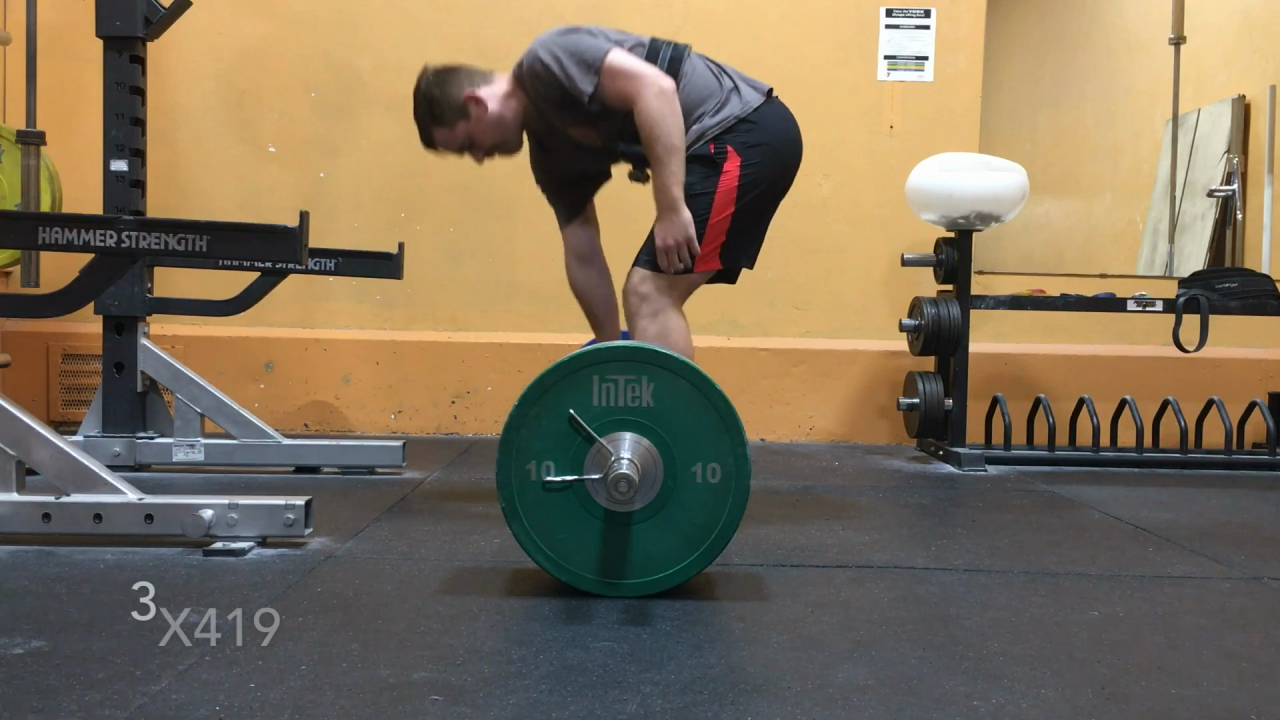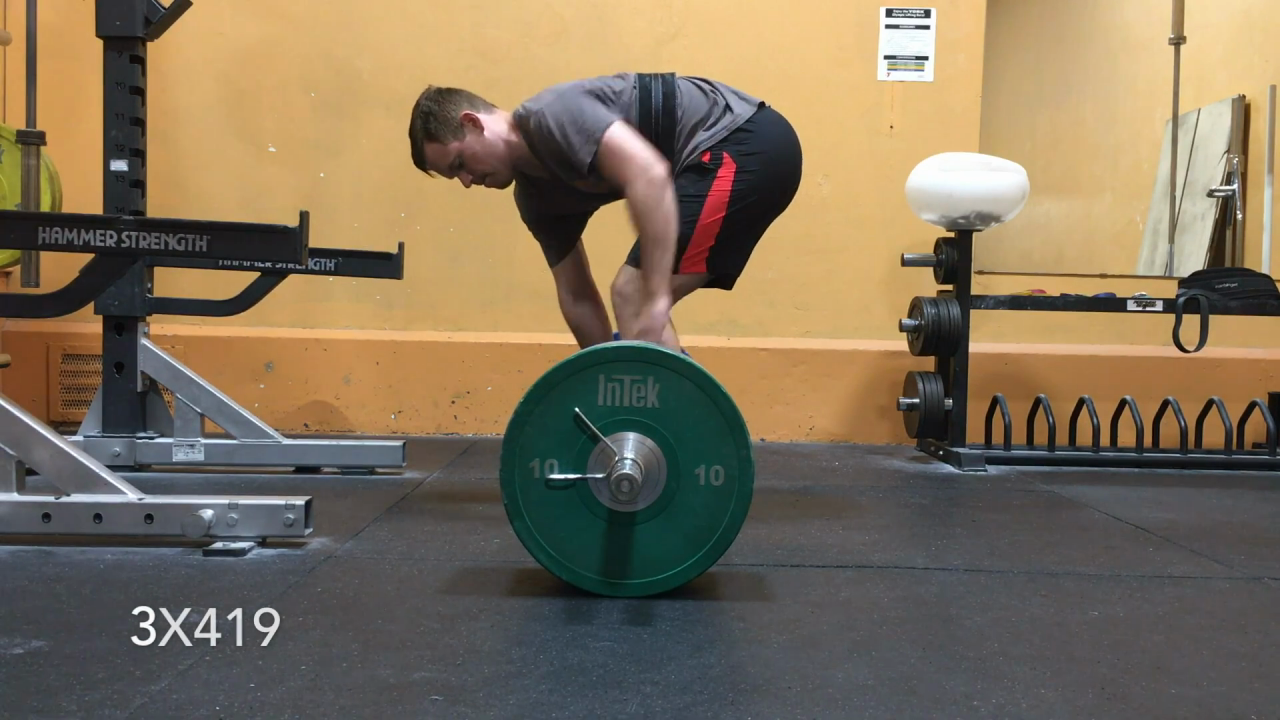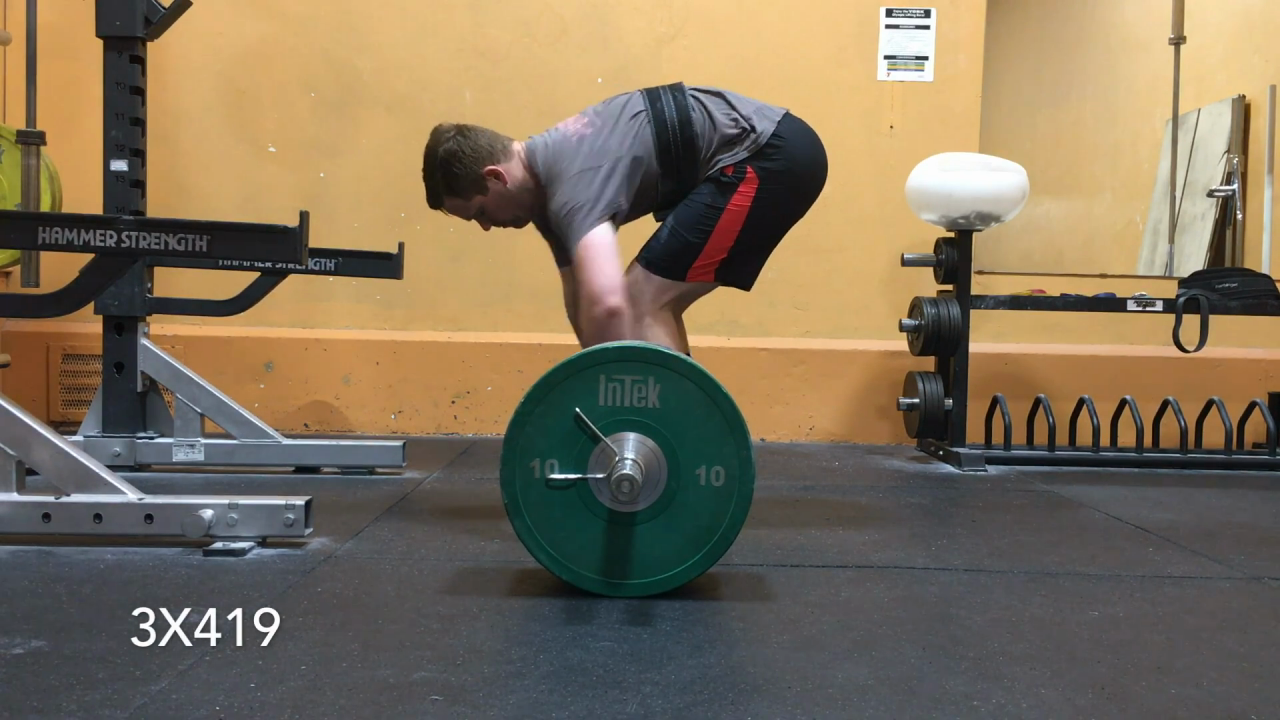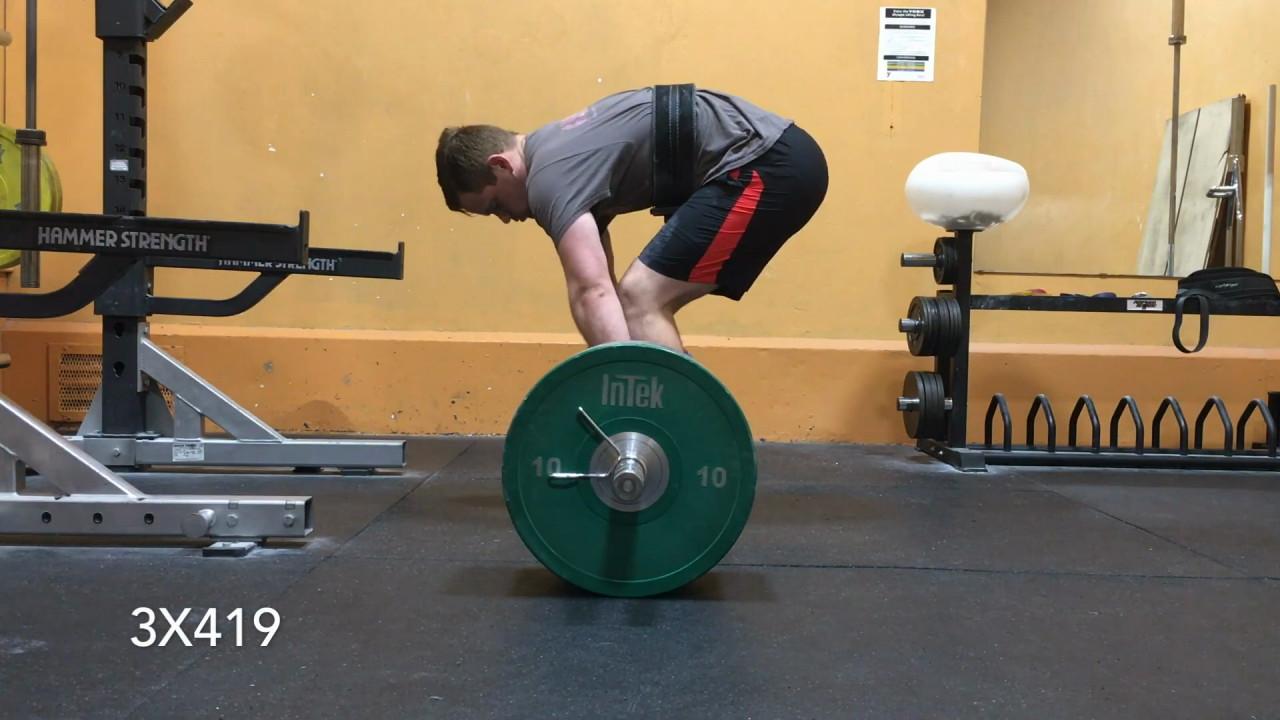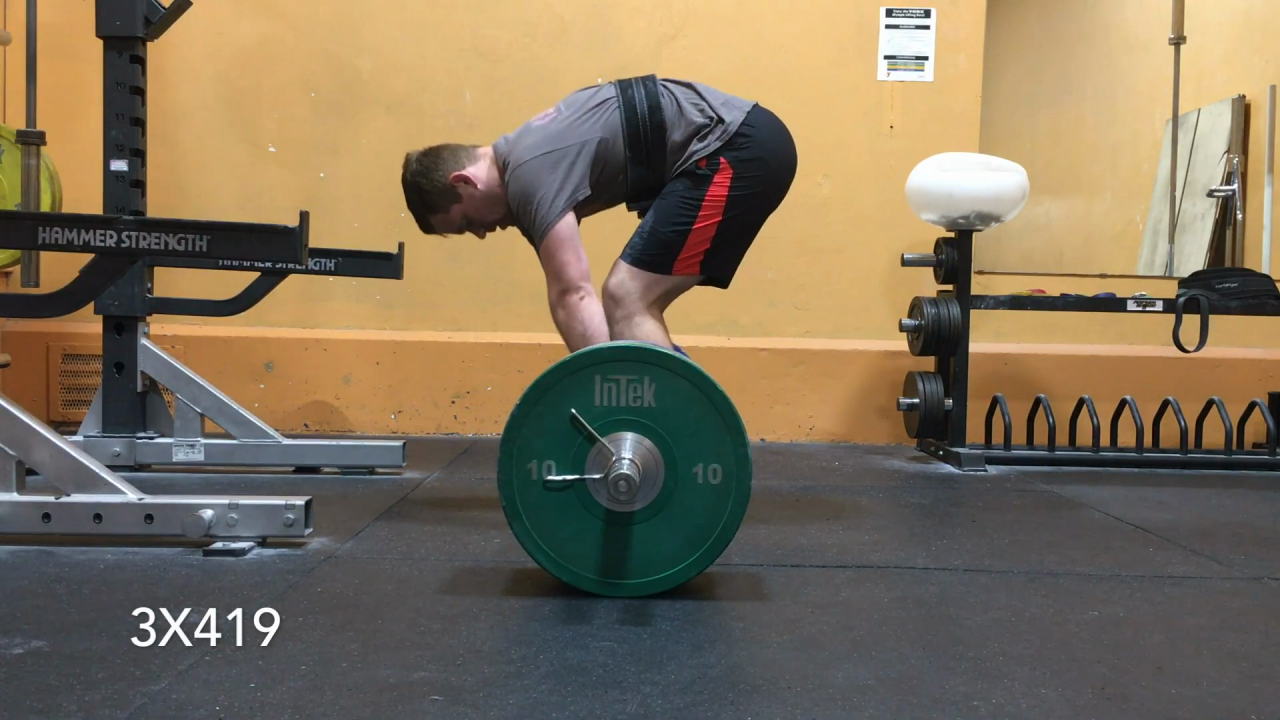
dt=1s
person 1, frame 1
left shoulder: (547, 63)
right shoulder: (550, 149)
left elbow: (655, 87)
right elbow: (583, 259)
left wrist: (670, 210)
left hip: (746, 131)
right hip: (746, 138)
left knee: (649, 294)
right knee: (652, 299)
person 1, frame 2
left shoulder: (551, 118)
right shoulder: (537, 191)
left elbow: (648, 175)
right elbow: (576, 294)
left wrist: (655, 298)
left hip: (750, 144)
left knee: (634, 295)
right knee: (636, 298)
person 1, frame 3
left shoulder: (570, 180)
right shoulder: (551, 173)
left elbow: (607, 304)
right elbow: (600, 299)
left hip: (770, 155)
right hip: (775, 151)
left knee: (644, 301)
right knee: (653, 304)
person 1, frame 4
left shoulder: (550, 175)
right shoulder: (568, 167)
left elbow: (591, 292)
right elbow: (601, 292)
left hip: (769, 164)
right hip: (777, 161)
left knee: (640, 299)
right knee: (644, 300)
person 1, frame 5
left shoulder: (529, 175)
right shoulder: (529, 167)
left elbow: (571, 294)
right elbow: (572, 293)
left hip: (739, 148)
right hip: (747, 145)
left knee: (626, 299)
right knee: (633, 301)
